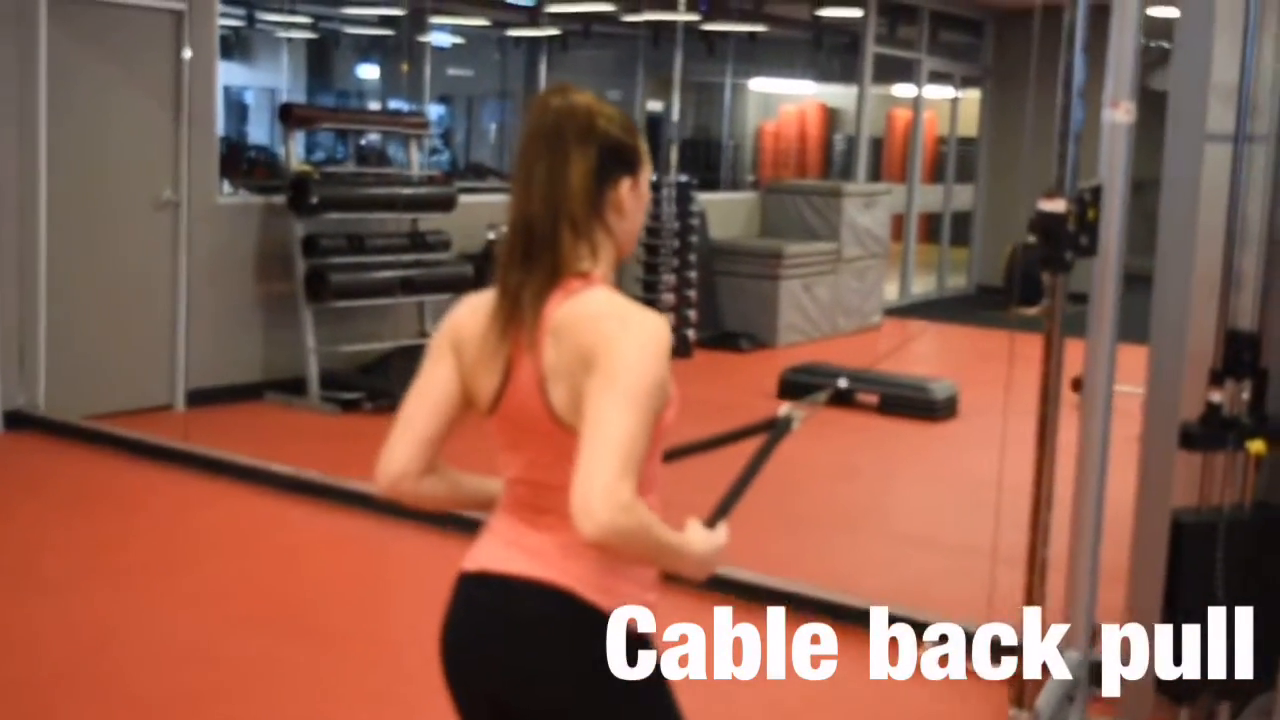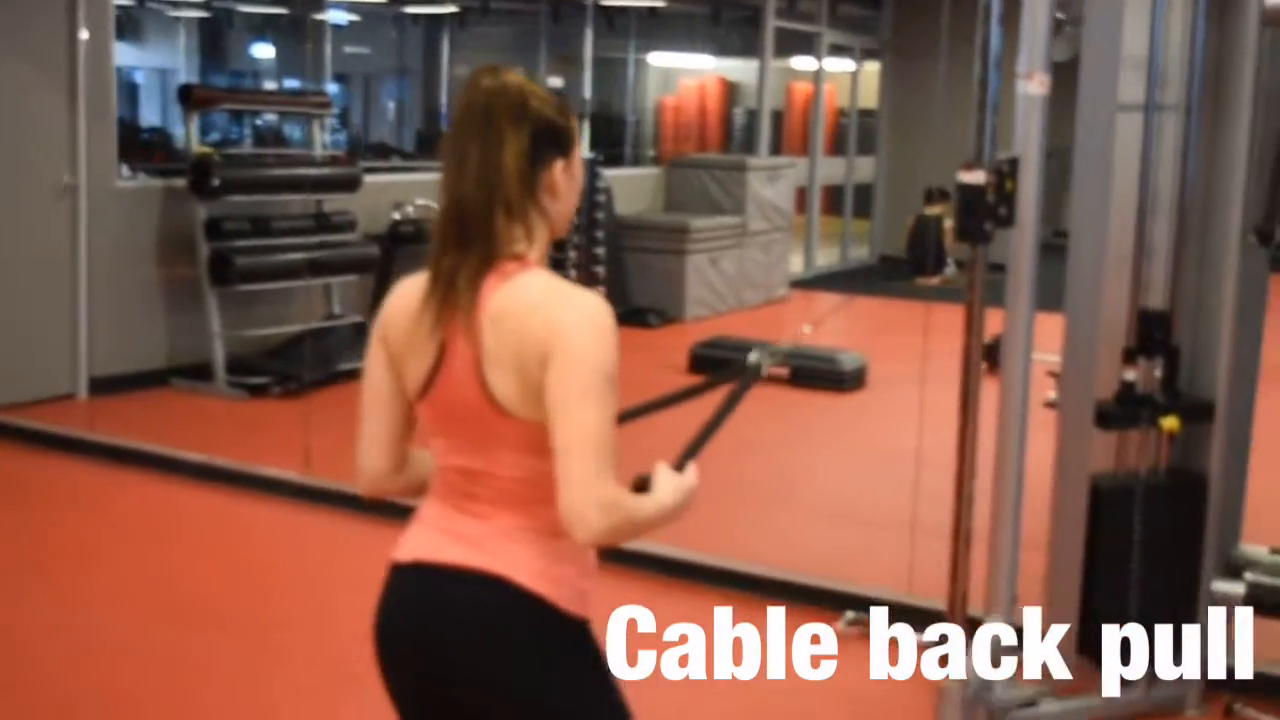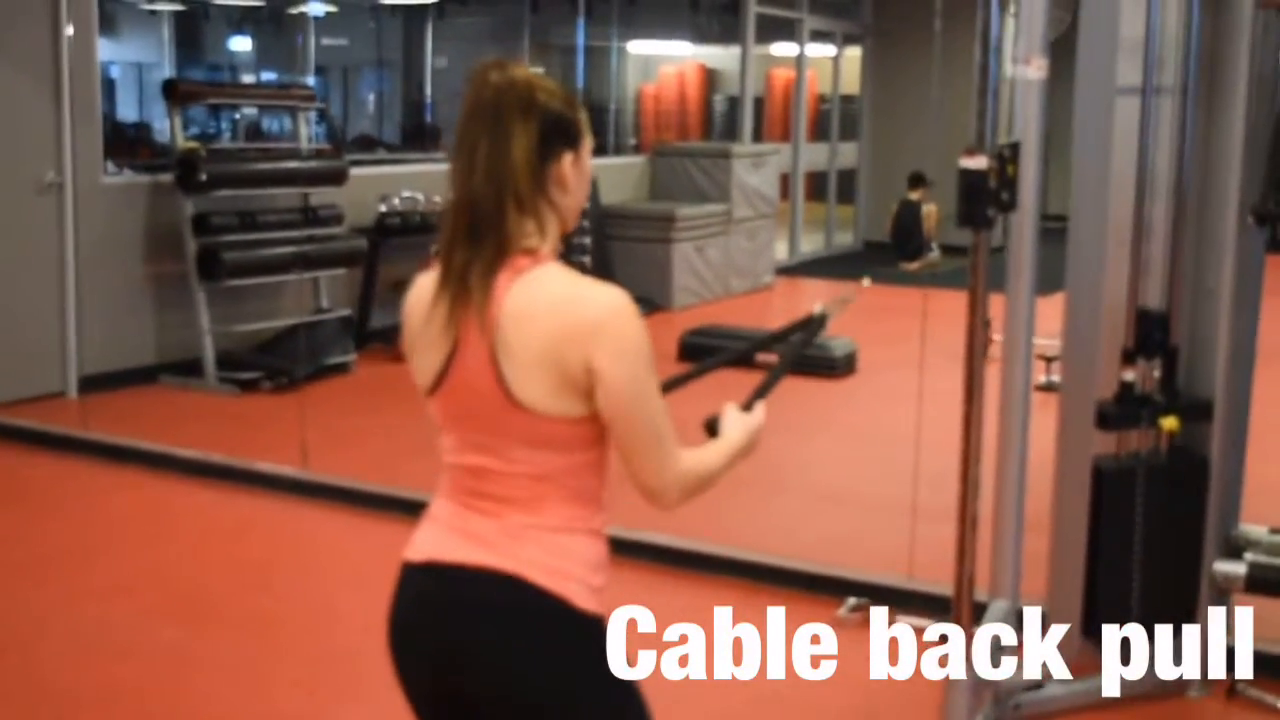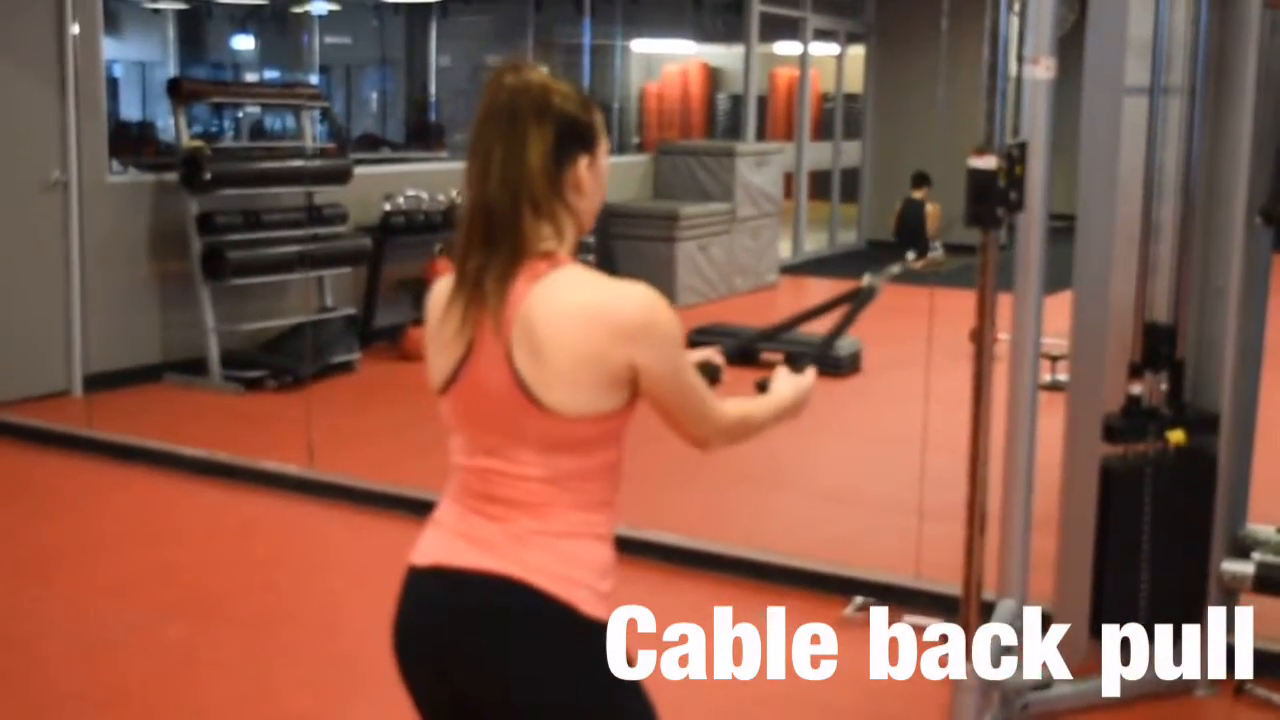
dt=0.4s
person 1, frame 1
left shoulder: (473, 319)
right shoulder: (629, 329)
left elbow: (399, 474)
right elbow: (602, 514)
right wrist: (692, 552)
left hip: (476, 619)
right hip: (576, 633)
person 1, frame 2
left shoulder: (406, 304)
right shoulder: (569, 315)
left elbow: (379, 474)
right elbow: (592, 514)
right wrist: (668, 498)
left hip: (408, 608)
right hip: (517, 619)
person 1, frame 3
left shoulder: (425, 298)
right shoulder: (593, 310)
right elbow: (664, 484)
right wrist: (734, 440)
left hip: (423, 604)
right hip: (534, 616)
person 1, frame 4
left shoulder: (447, 299)
right shoulder: (622, 310)
right elbow: (706, 431)
left wrist: (666, 369)
right wrist: (781, 401)
left hip: (429, 607)
right hip: (540, 621)
